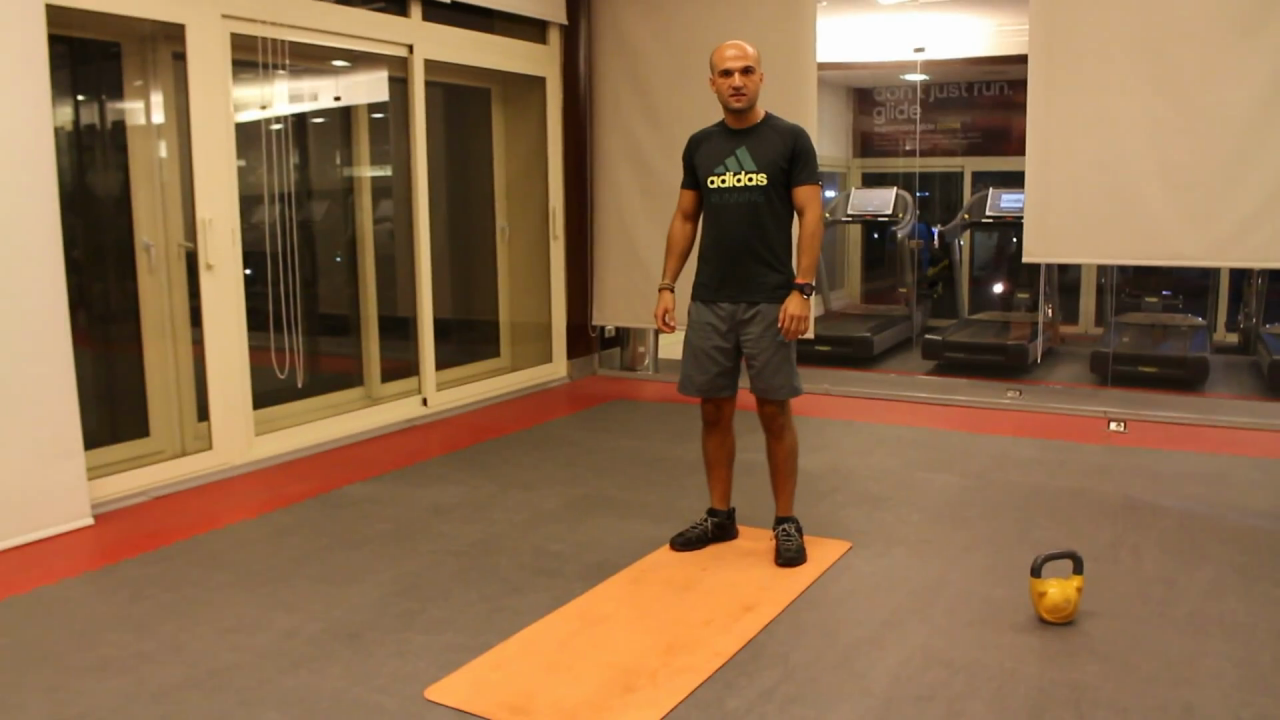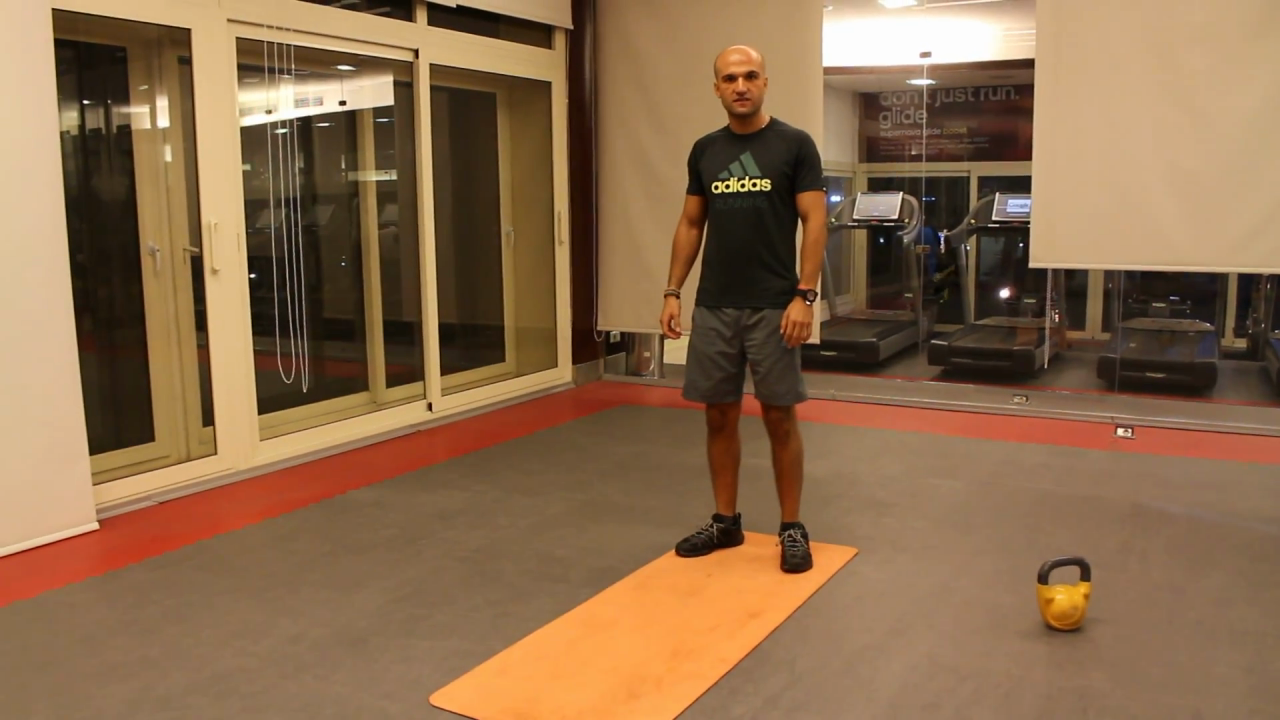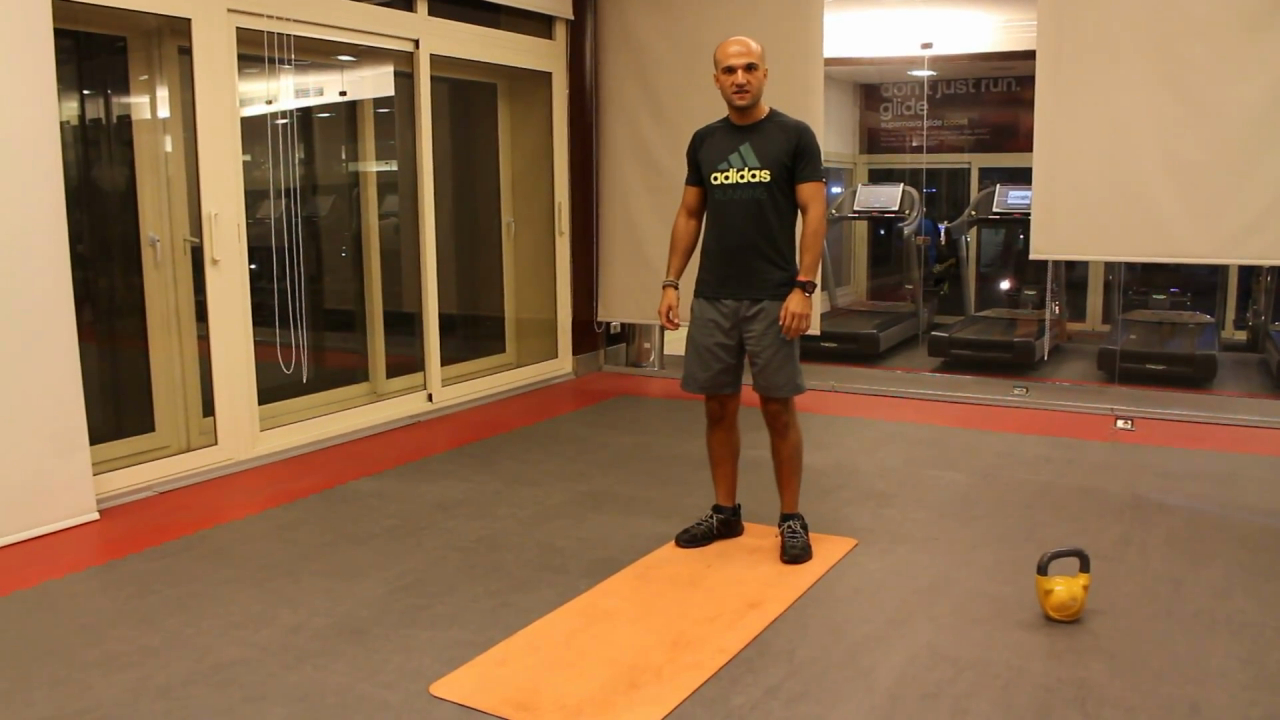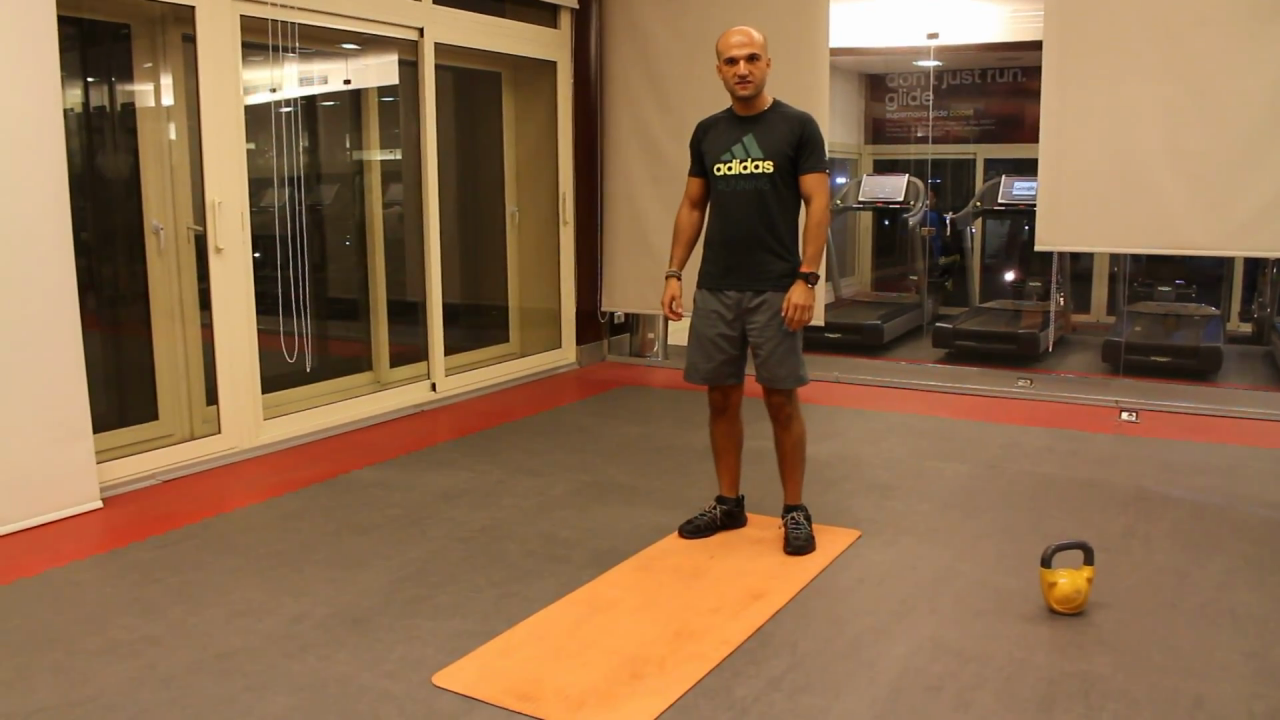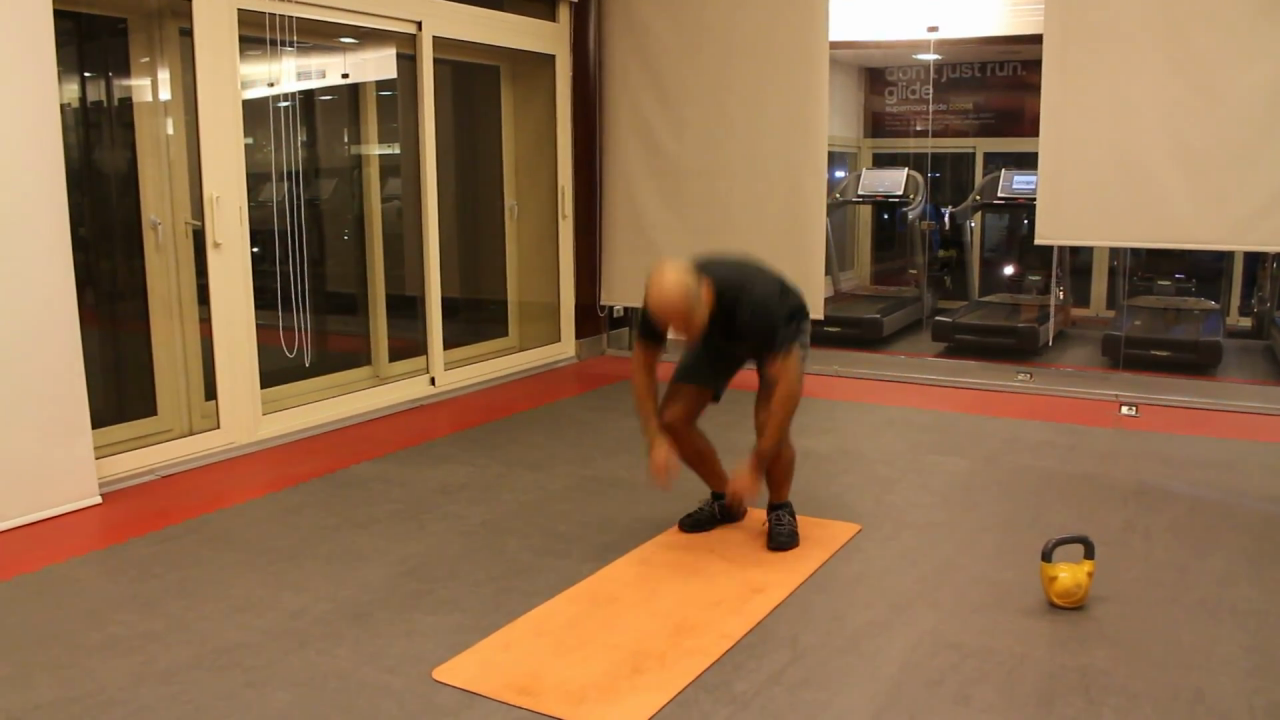
dt=1s
person 1, frame 1
left shoulder: (790, 139)
right shoulder: (700, 145)
left elbow: (811, 215)
right elbow: (685, 218)
left wrist: (801, 289)
right wrist: (667, 285)
left hip: (768, 300)
right hip: (709, 300)
left knee: (774, 410)
right knee: (714, 409)
left ankle: (786, 522)
right ankle: (719, 515)
person 1, frame 2
left shoulder: (794, 144)
right shoulder: (704, 150)
left elbow: (814, 222)
right elbow: (690, 224)
left wrist: (804, 295)
right wrist: (672, 292)
left hip: (772, 307)
right hip: (713, 307)
left knee: (780, 416)
right knee: (719, 414)
left ankle: (792, 527)
right ankle: (725, 520)
person 1, frame 3
left shoulder: (794, 135)
right shoulder: (704, 141)
left elbow: (814, 213)
right elbow: (689, 214)
left wrist: (803, 287)
right wrist: (670, 282)
left hip: (772, 298)
right hip: (712, 297)
left knee: (778, 408)
right knee: (718, 405)
left ankle: (791, 518)
right ankle: (725, 511)
person 1, frame 4
left shoulder: (797, 126)
right shoulder: (706, 132)
left elbow: (818, 204)
right elbow: (692, 206)
left wrist: (806, 278)
right wrist: (673, 273)
left hip: (773, 289)
right hip: (715, 289)
left knee: (782, 400)
right knee: (721, 397)
left ankle: (795, 510)
right ankle: (728, 503)
person 1, frame 5
left shoulder: (755, 303)
right shoulder: (659, 302)
left elbow: (787, 385)
right elbow: (642, 367)
left wrist: (755, 465)
right wrist: (655, 441)
left hip: (780, 328)
right hip: (719, 335)
left knee: (773, 427)
right knee: (673, 420)
left ankle: (781, 510)
right ankle: (723, 498)
